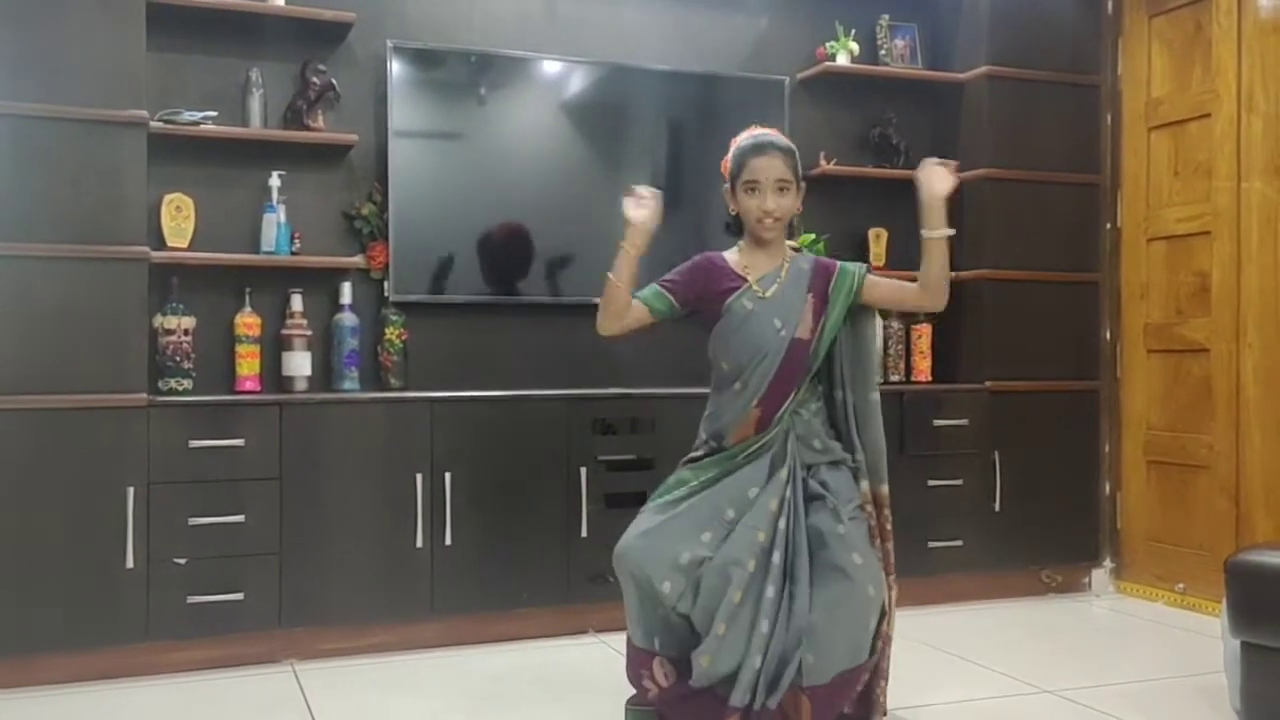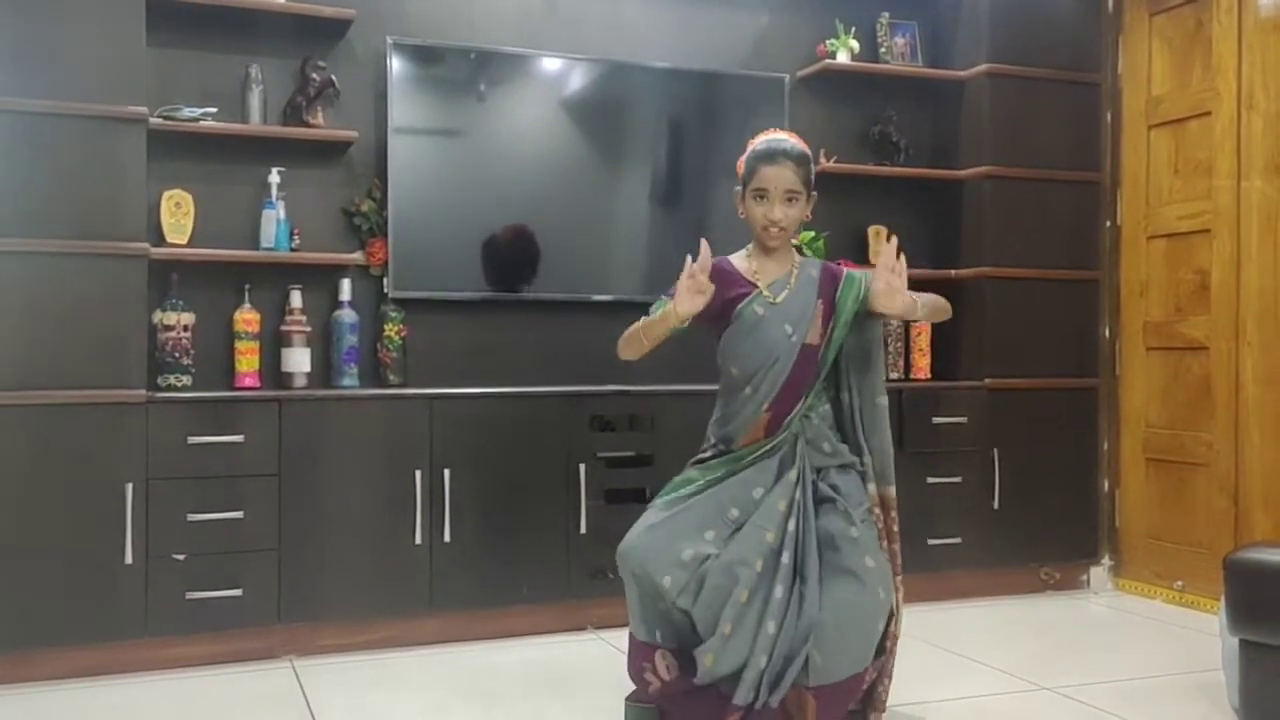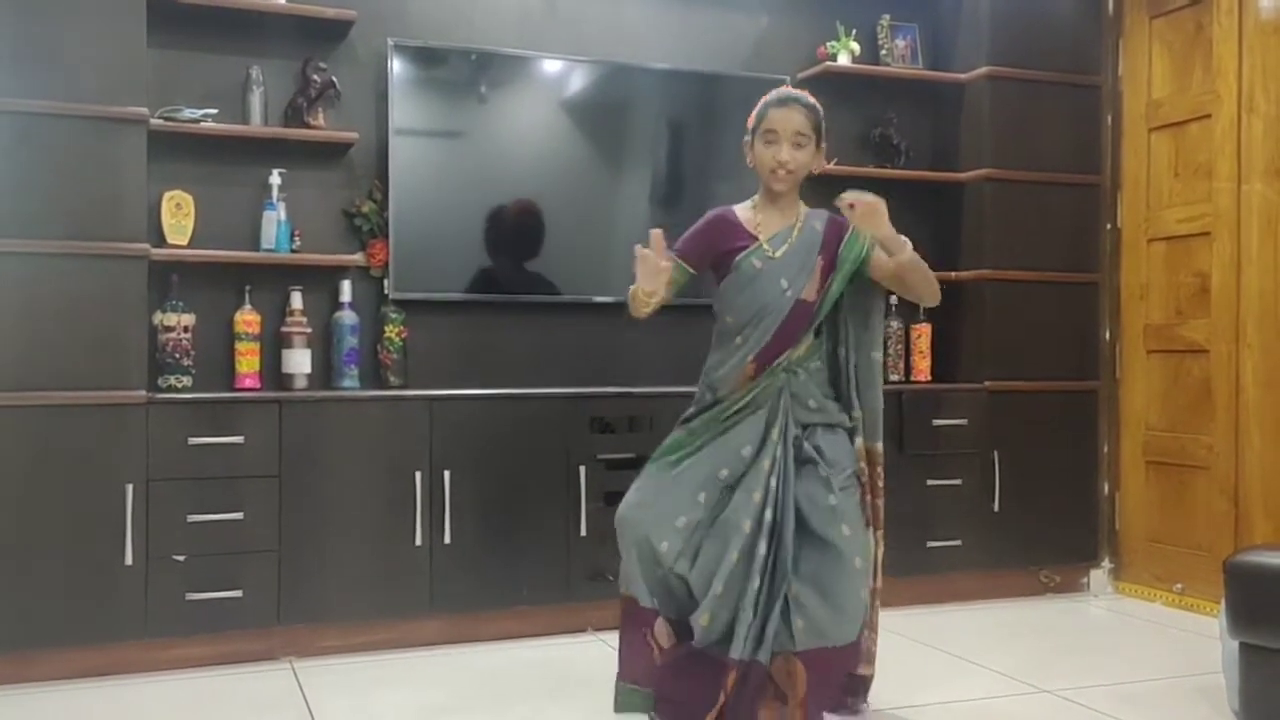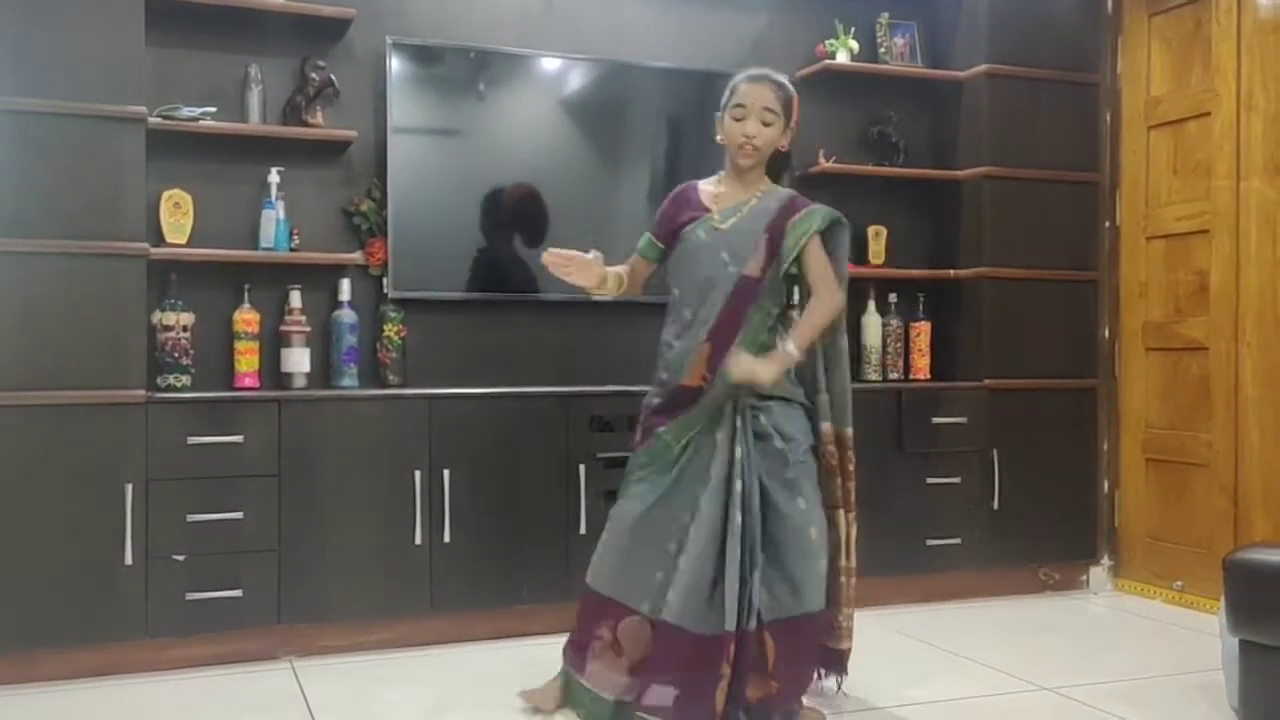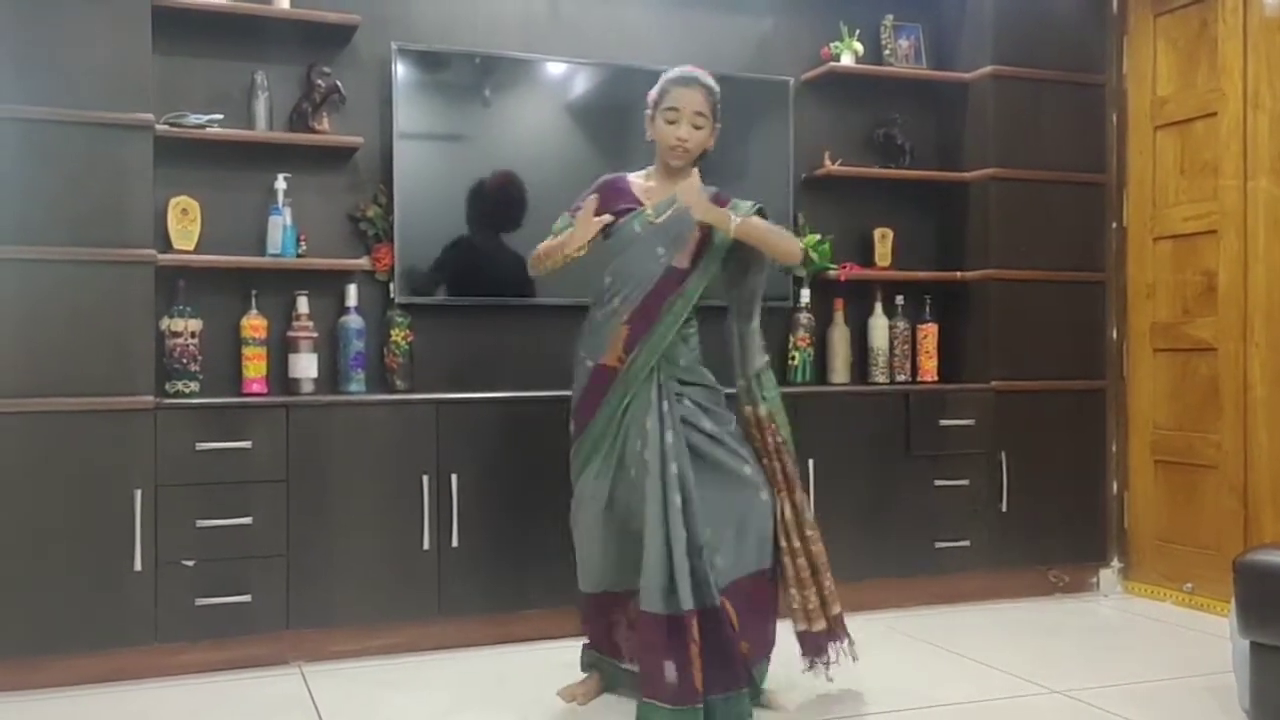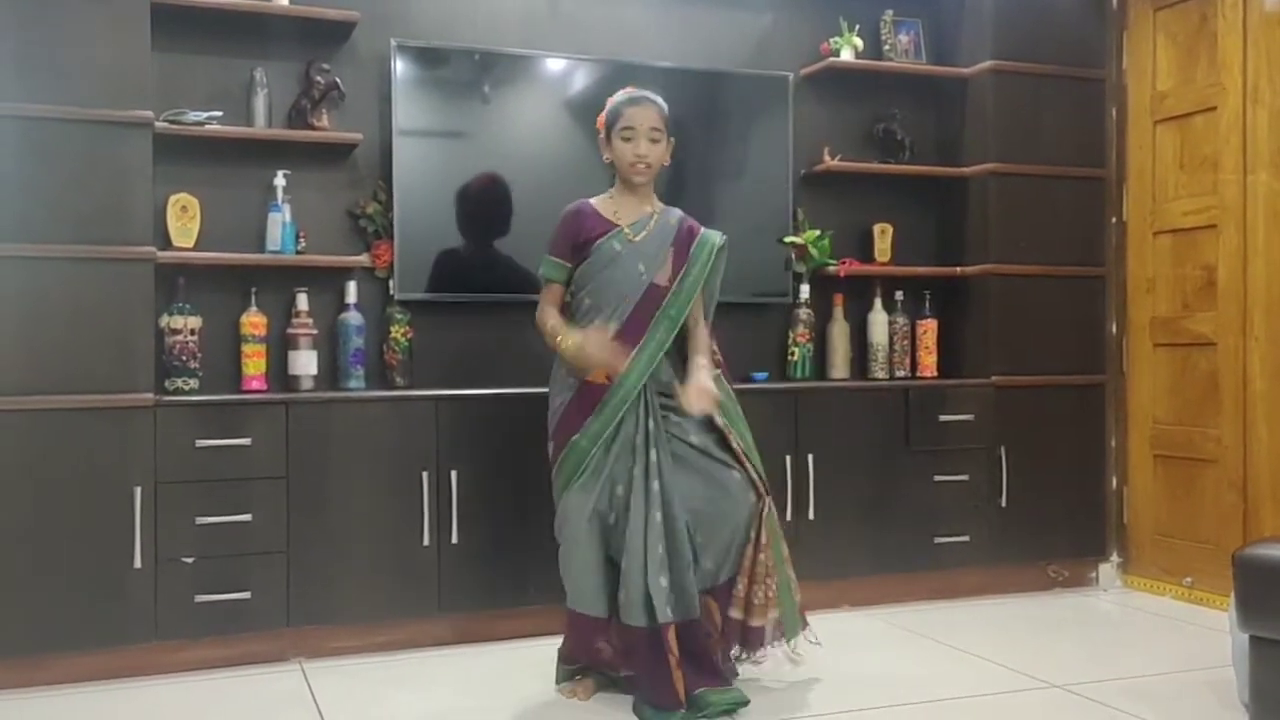
dt=0.3s
person 1, frame 1
left shoulder: (825, 278)
right shoulder: (707, 274)
left elbow: (926, 298)
right elbow: (612, 321)
left wrist: (932, 216)
right wrist: (637, 238)
left hip: (810, 460)
right hip: (729, 461)
left knee: (852, 590)
right knee: (645, 559)
person 1, frame 2
left shoulder: (834, 285)
right shoulder: (717, 278)
left elbow: (942, 308)
right elbow: (628, 349)
left wrist: (905, 305)
right wrist: (676, 313)
left hip: (818, 466)
right hip: (737, 463)
left knee: (859, 592)
right knee: (648, 558)
person 1, frame 3
left shoulder: (838, 236)
right shoulder: (720, 229)
left elbow: (928, 293)
right elbow: (638, 307)
left wrist: (892, 243)
right wrist: (650, 284)
left hip: (810, 424)
right hip: (727, 419)
left knee: (830, 565)
right knee: (649, 523)
person 1, frame 4
left shoulder: (794, 216)
right shoulder: (684, 203)
left elbow: (831, 295)
right elbow: (630, 280)
left wrist: (779, 362)
right wrist: (591, 273)
left hip: (763, 404)
right hip: (681, 397)
left knee: (782, 539)
right knee: (649, 526)
person 1, frame 5
left shoulder: (718, 207)
right shoulder: (613, 191)
left elbow: (793, 252)
right elbow: (539, 261)
left wrist: (717, 220)
right wrist: (567, 242)
left hip: (678, 382)
right hip: (609, 382)
left knee: (729, 505)
right knee: (612, 515)
right ankle: (609, 661)
person 1, frame 6
left shoulder: (686, 233)
right shoulder: (580, 220)
left elbow: (696, 320)
right elbow: (547, 309)
left wrist: (702, 375)
right wrist: (574, 343)
left hip: (659, 397)
right hip: (590, 398)
left knee: (726, 499)
right knee: (596, 522)
left ankle: (690, 664)
right ankle: (596, 658)
